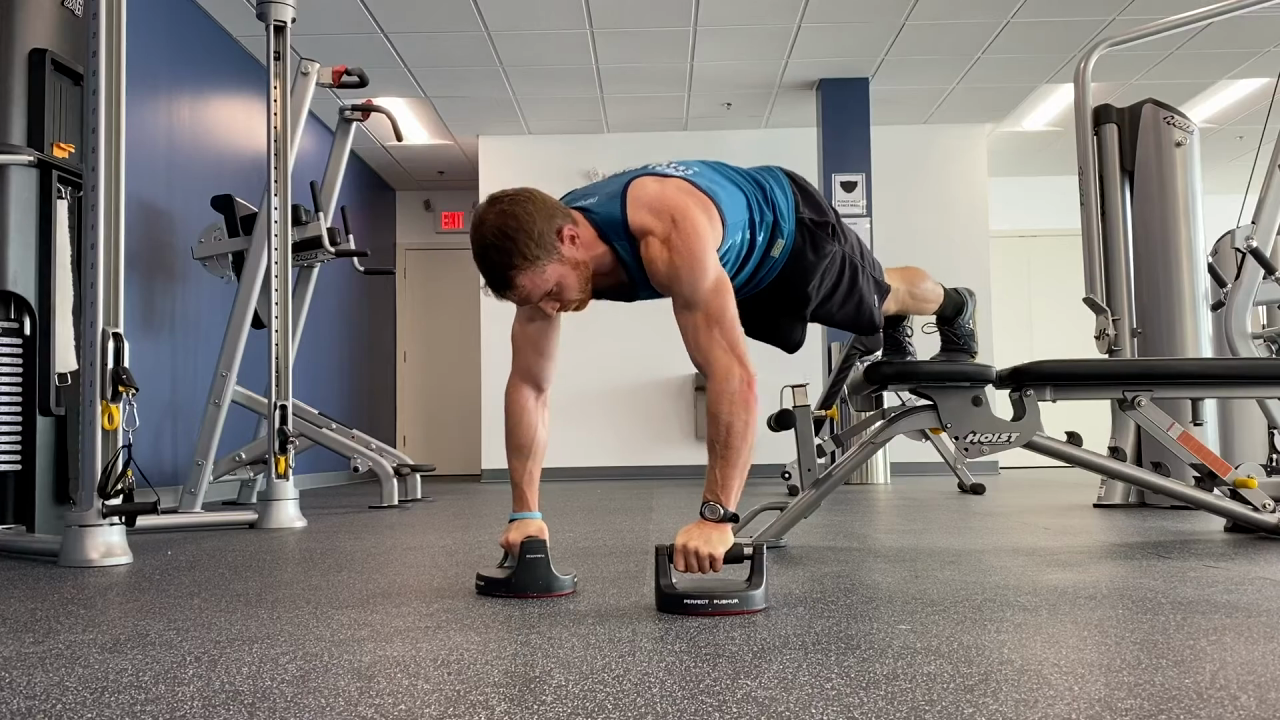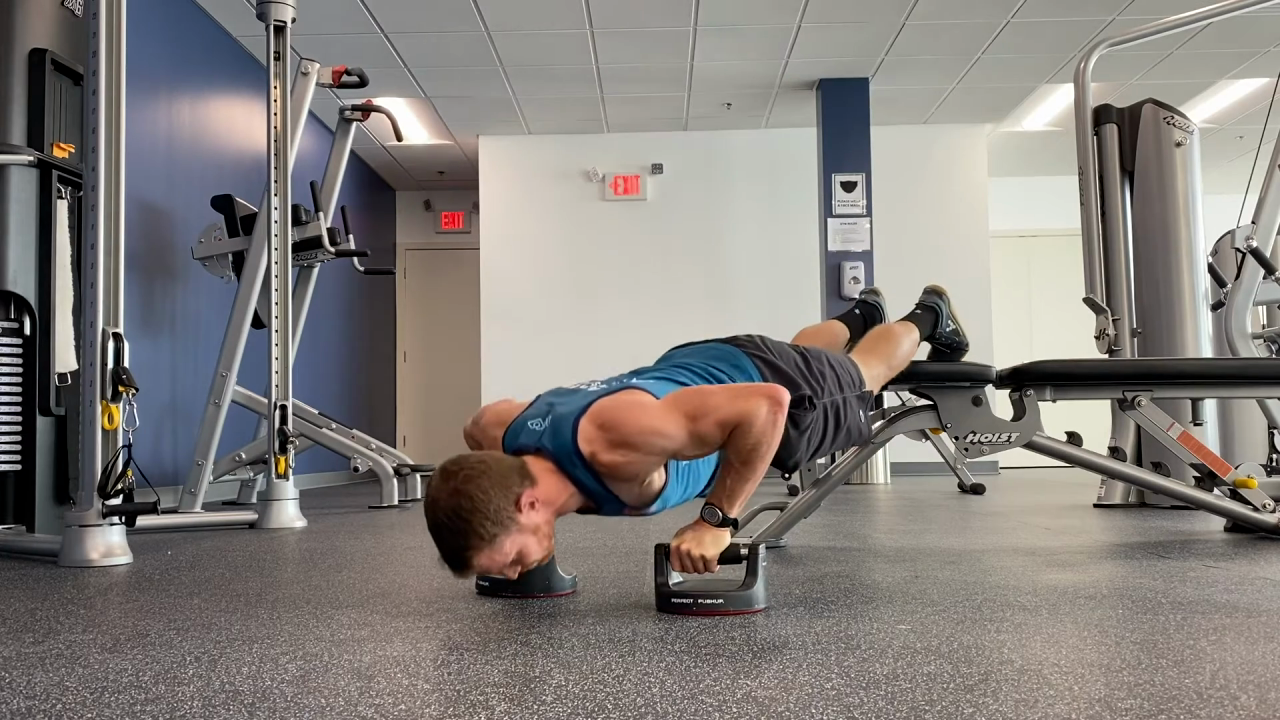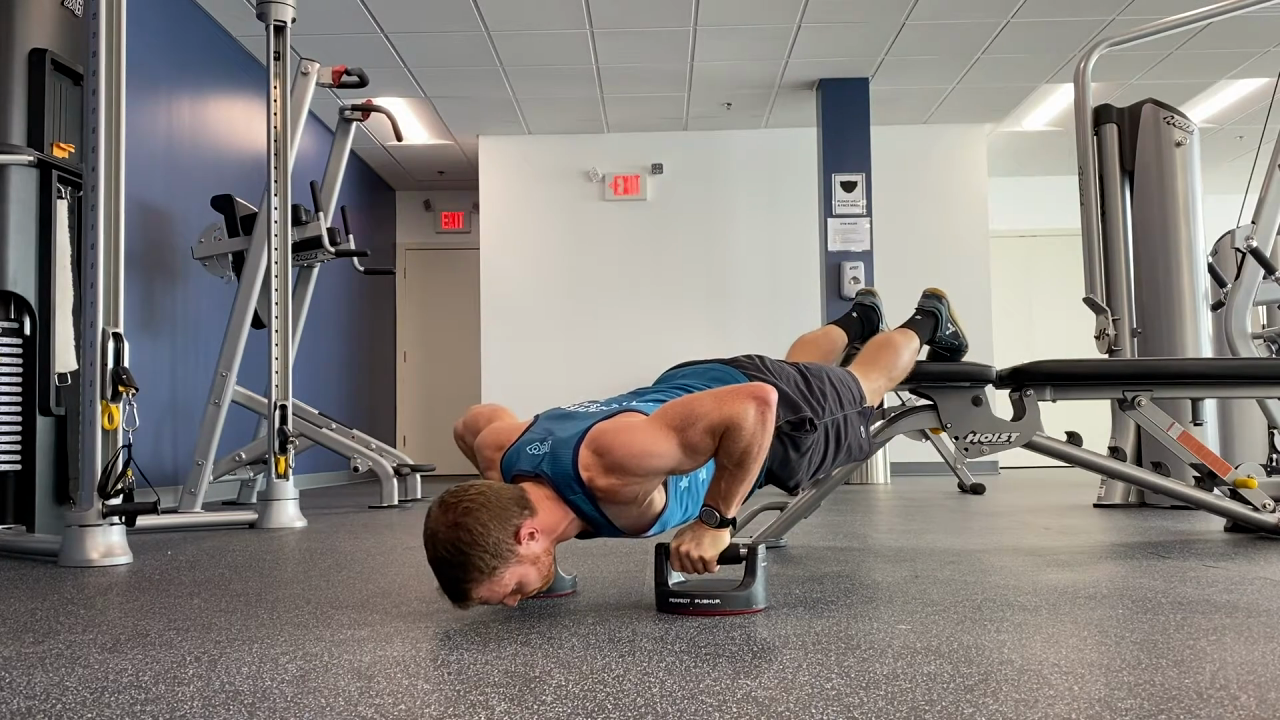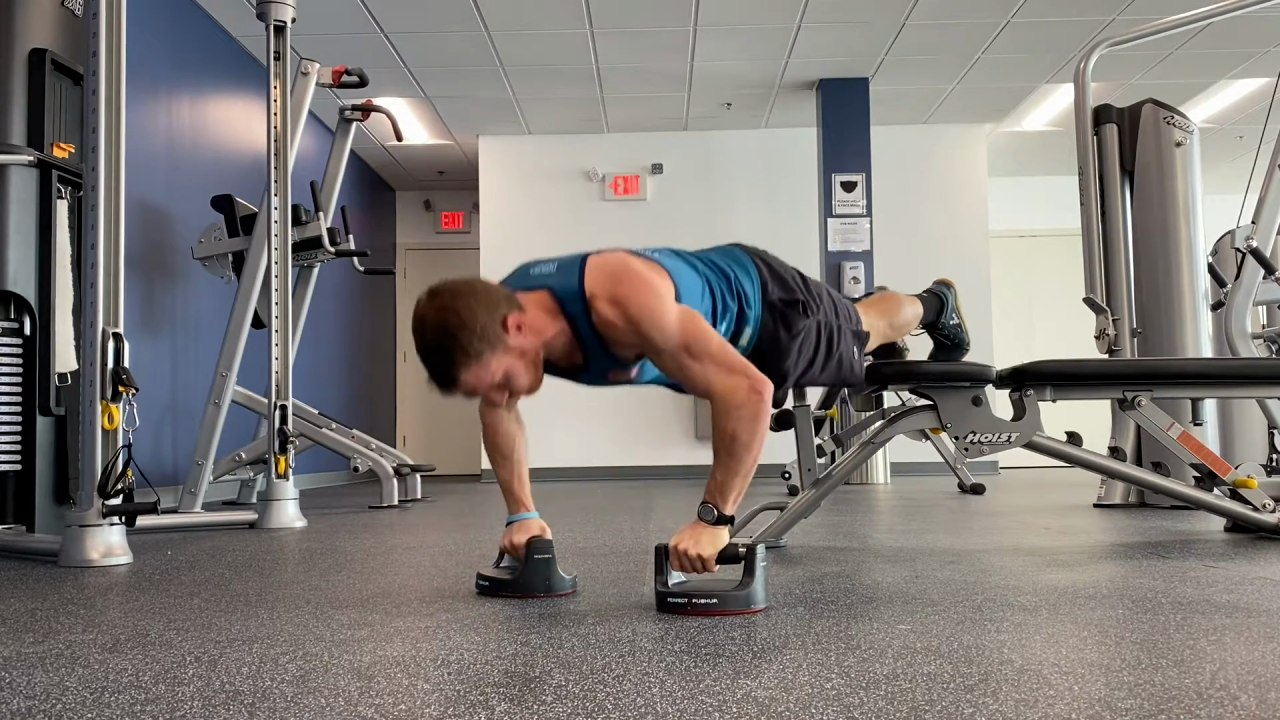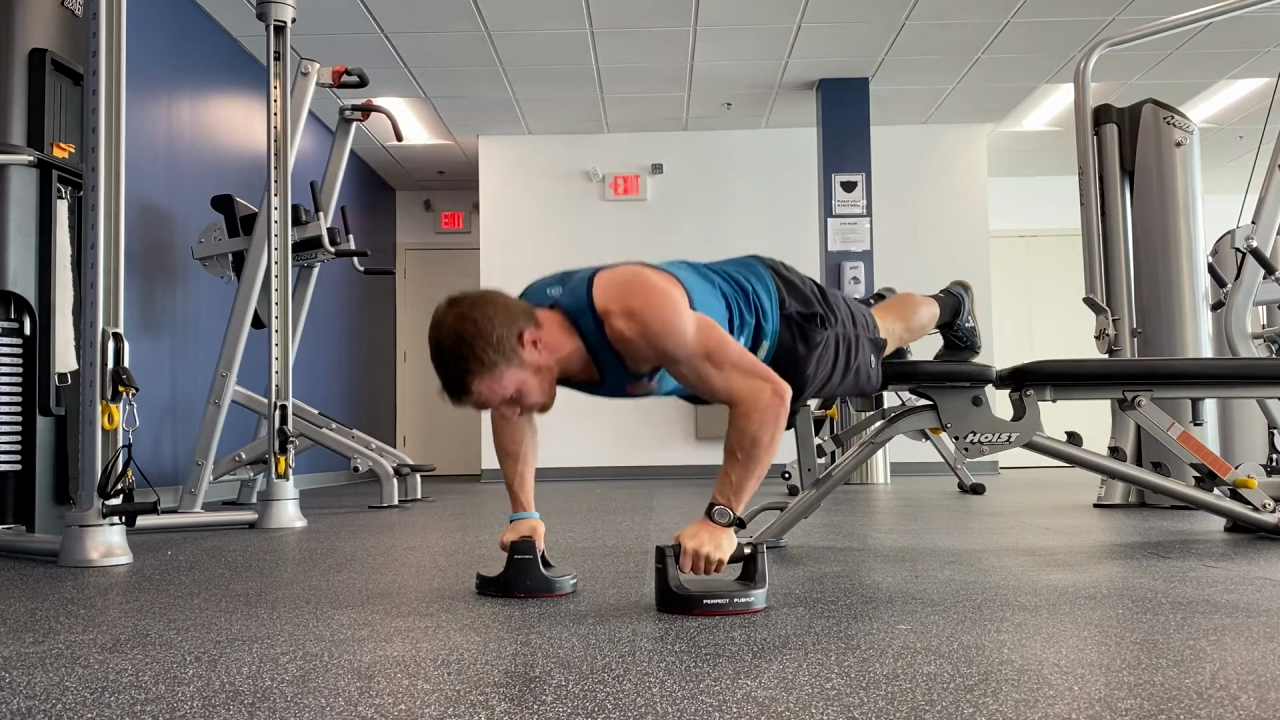
dt=1s
person 1, frame 1
left shoulder: (668, 236)
right shoulder: (543, 255)
left elbow: (731, 376)
right elbow: (527, 384)
left wrist: (717, 516)
right wrist: (526, 512)
left hip: (790, 226)
right hip: (744, 258)
left knee: (883, 295)
left ankle: (955, 307)
right ankle: (894, 334)
person 1, frame 2
left shoulder: (613, 443)
right shoulder: (504, 436)
left elbow: (768, 405)
left wrist: (717, 520)
left hip: (761, 386)
right hip: (692, 371)
left knee: (861, 374)
right knee: (803, 355)
left ankle: (929, 316)
right ankle: (861, 314)
person 1, frame 3
left shoulder: (611, 467)
right shoulder: (501, 456)
left elbow: (755, 405)
right elbow: (473, 420)
left wrist: (714, 522)
right wrist: (504, 501)
left hip: (773, 414)
right hip: (689, 389)
left knee: (862, 386)
right knee: (798, 366)
left ankle: (929, 320)
right ankle: (859, 318)
person 1, frame 4
left shoulder: (621, 301)
right shoulder: (501, 311)
left elbow: (751, 390)
right elbow: (499, 410)
left wrist: (714, 519)
right wrist: (522, 515)
left hip: (761, 306)
right hip: (710, 320)
left knee: (859, 336)
left ankle: (935, 306)
right ankle: (867, 295)
person 1, frame 5
left shoulder: (634, 316)
right shoulder: (519, 322)
left elbow: (768, 395)
right elbow: (511, 418)
left wrist: (721, 519)
right wrist: (524, 512)
left hip: (776, 314)
right hip: (719, 309)
left knee: (877, 338)
left ankle: (949, 306)
right ankle: (870, 301)
